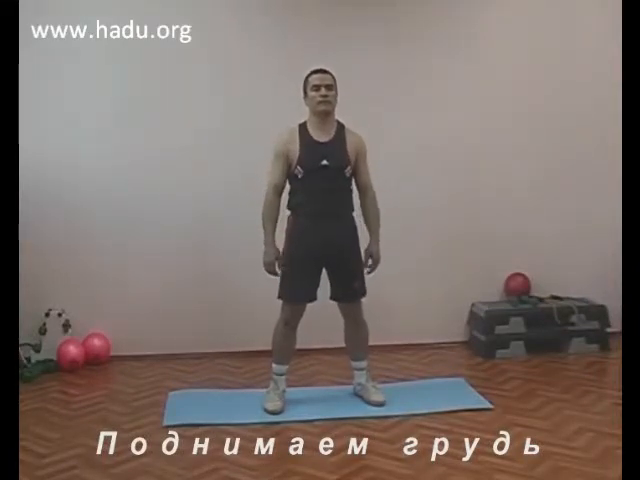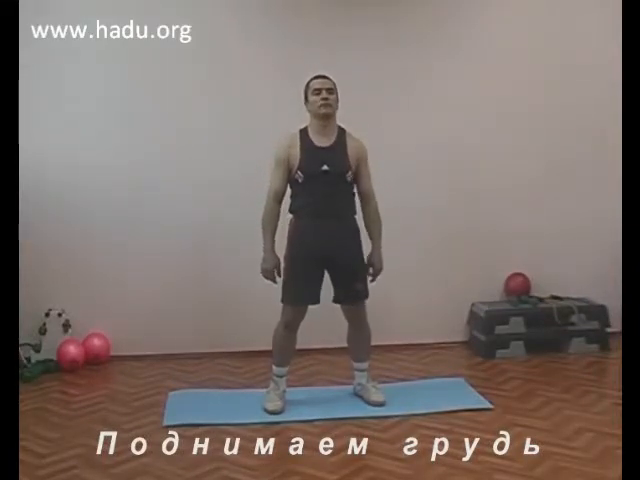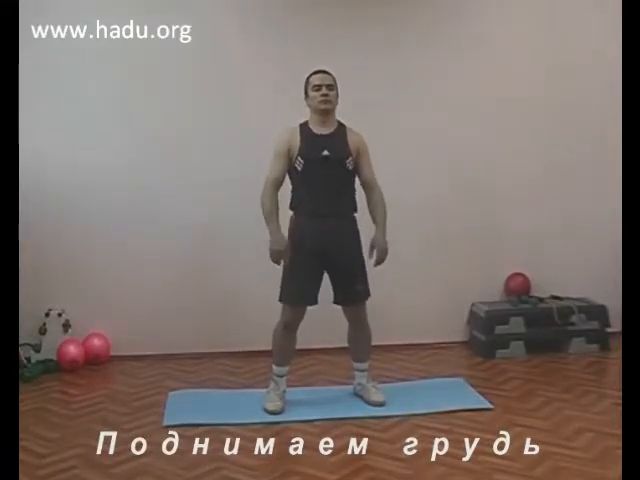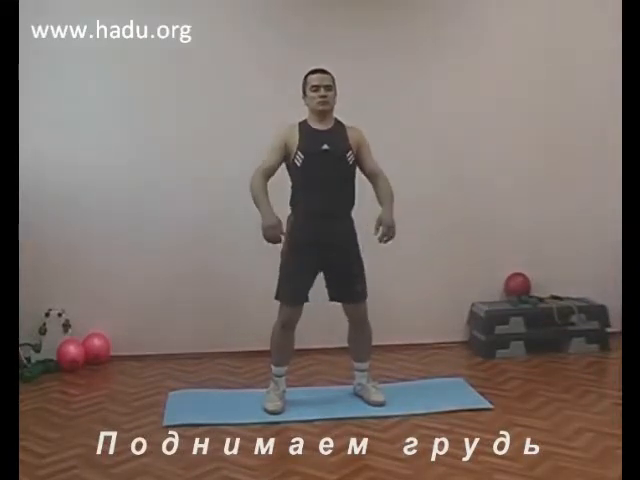
dt=0.3s
person 1, frame 1
left shoulder: (353, 141)
right shoulder: (289, 141)
left elbow: (367, 193)
right elbow: (273, 194)
left wrist: (375, 240)
right wrist: (269, 243)
left hip: (343, 234)
right hip: (302, 234)
left knee: (353, 311)
right knee: (290, 314)
left ankle: (362, 380)
right ankle: (277, 385)
person 1, frame 2
left shoulder: (354, 146)
right shoulder: (290, 146)
left elbow: (368, 199)
right elbow: (273, 200)
left wrist: (376, 248)
right wrist: (268, 250)
left hip: (345, 236)
right hip: (304, 236)
left knee: (357, 314)
right knee: (291, 316)
left ankle: (363, 380)
right ankle: (277, 386)
person 1, frame 3
left shoulder: (354, 139)
right shoulder: (291, 138)
left elbow: (371, 187)
right elbow: (270, 187)
left wrist: (381, 230)
right wrist: (274, 232)
left hip: (345, 234)
right hip: (304, 234)
left knee: (357, 314)
right knee: (290, 316)
left ankle: (362, 381)
right ankle: (277, 386)
person 1, frame 4
left shoulder: (353, 135)
right shoulder: (290, 135)
left elbow: (378, 177)
right elbow: (259, 176)
left wrist: (387, 210)
right wrist: (266, 213)
left hip: (342, 234)
right hip: (301, 235)
left knee: (358, 313)
right knee: (288, 315)
left ankle: (363, 381)
right ankle: (276, 386)
